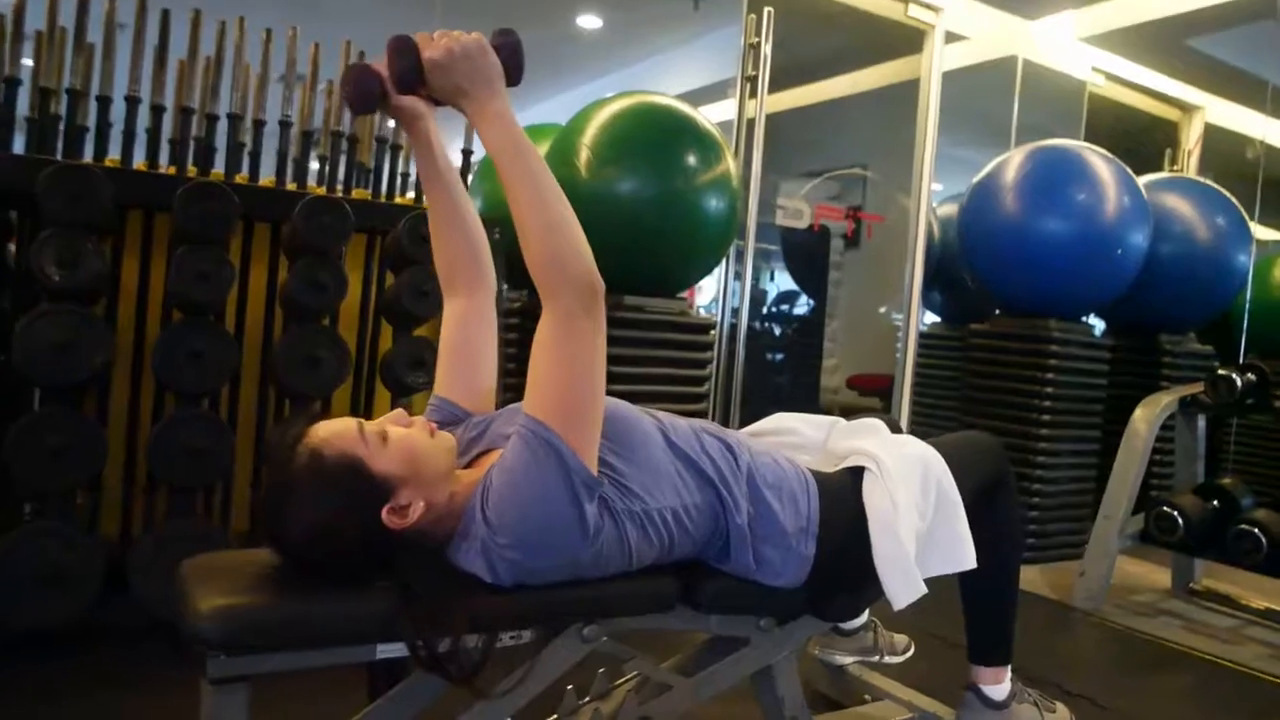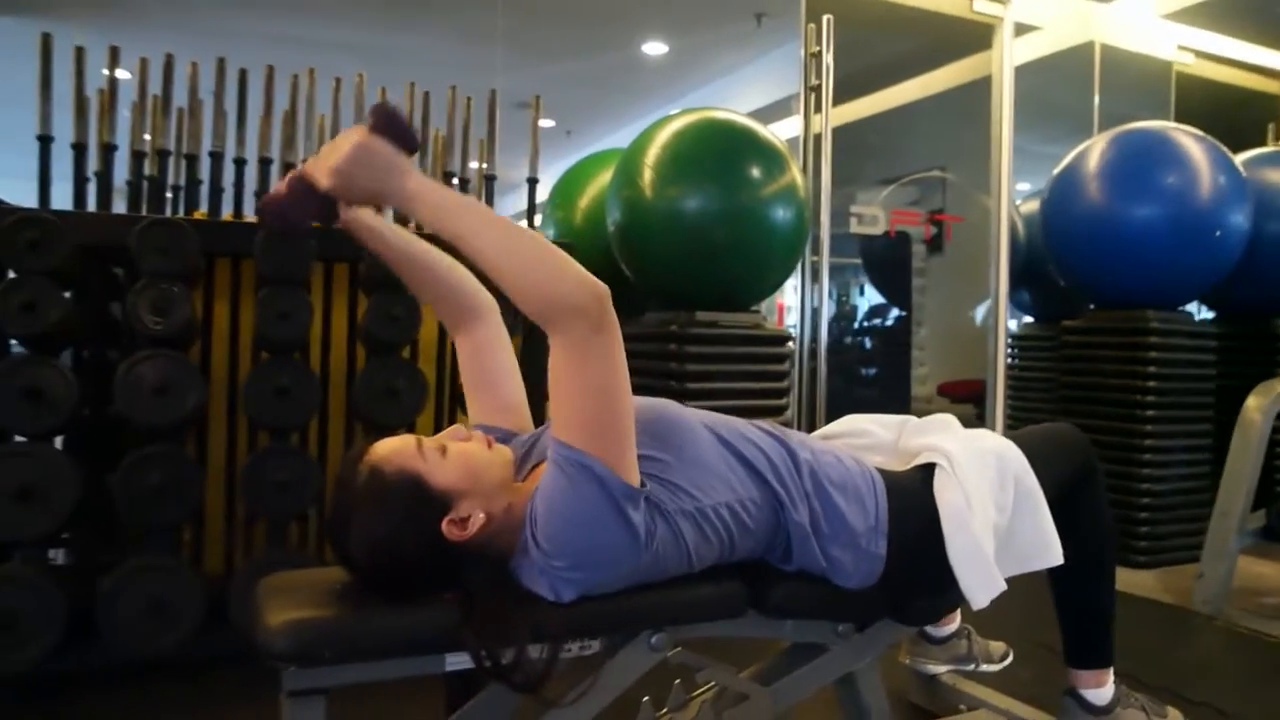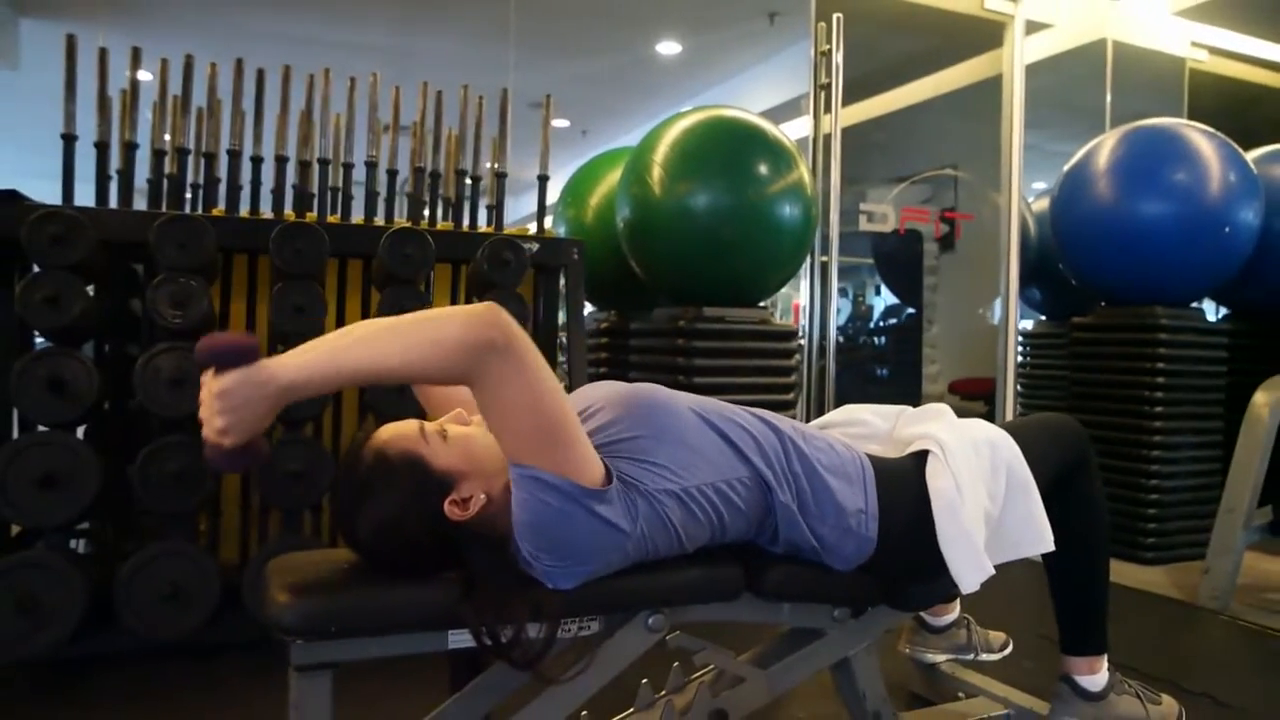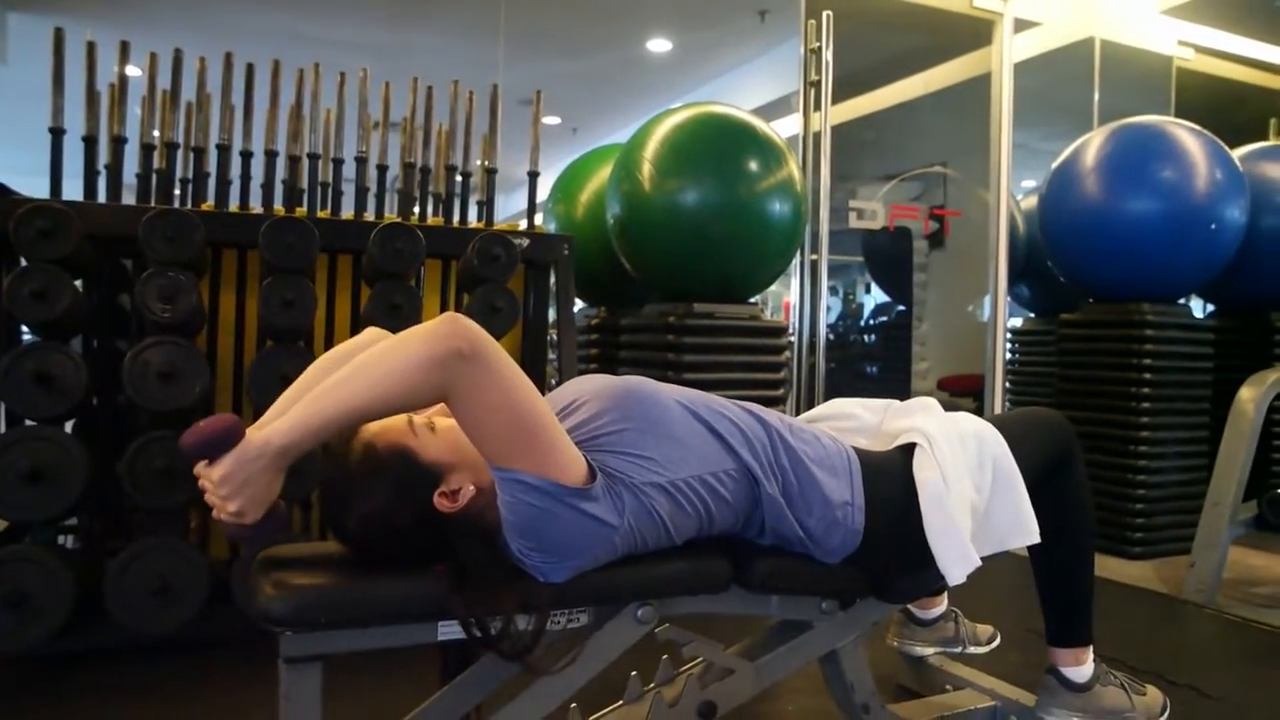
dt=0.7s
person 1, frame 1
left shoulder: (454, 447)
right shoulder: (527, 520)
left elbow: (470, 289)
right elbow: (577, 294)
left wrist: (422, 133)
right wrist: (487, 106)
right hip: (794, 531)
left knee: (853, 436)
right knee: (984, 460)
left ankle: (846, 626)
person 1, frame 2
left shoulder: (507, 471)
right shoulder: (573, 533)
left elbow: (473, 318)
right elbow: (584, 313)
left wrist: (365, 221)
right wrist: (403, 184)
right hip: (867, 533)
left knee: (938, 448)
right knee: (1066, 455)
left ankle: (938, 632)
person 1, frame 3
left shoulder: (491, 474)
right shoulder: (563, 527)
left elbow: (449, 349)
right elbow: (488, 333)
left wrist: (279, 370)
right wrist: (274, 378)
right hip: (860, 514)
left knee: (932, 423)
right knee: (1062, 443)
left ankle: (937, 623)
person 1, frame 4
left shoulder: (494, 479)
right shoulder: (550, 519)
left elbow: (378, 342)
right elbow: (455, 344)
left wrist: (261, 429)
right wrist: (267, 450)
right hip: (849, 506)
right knee: (1051, 437)
left ankle: (925, 615)
